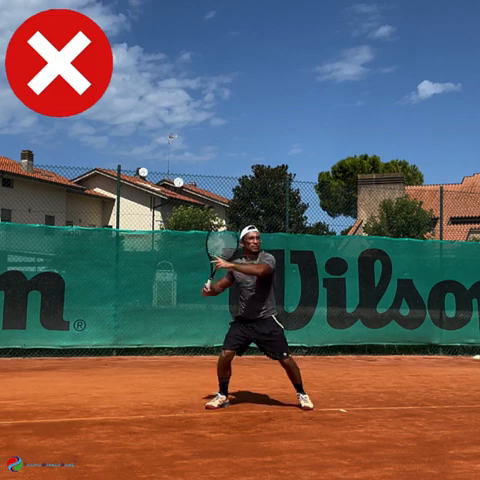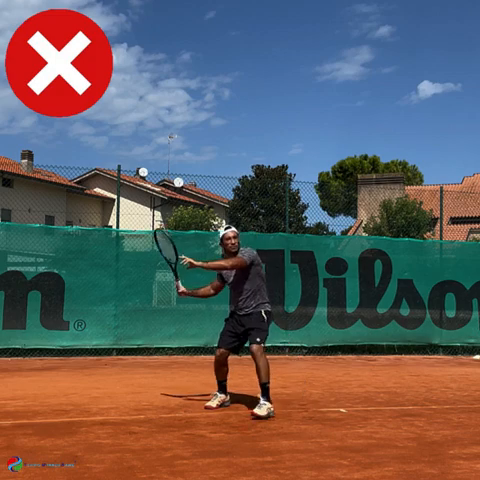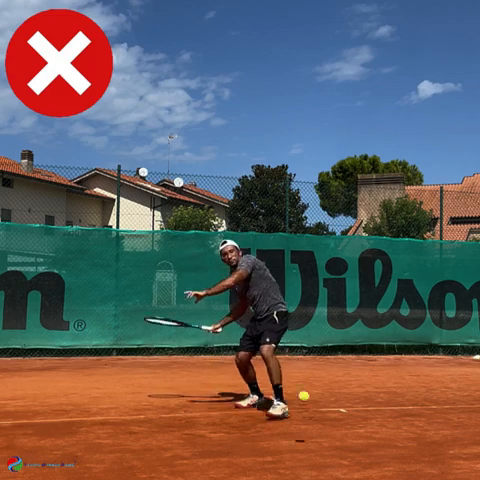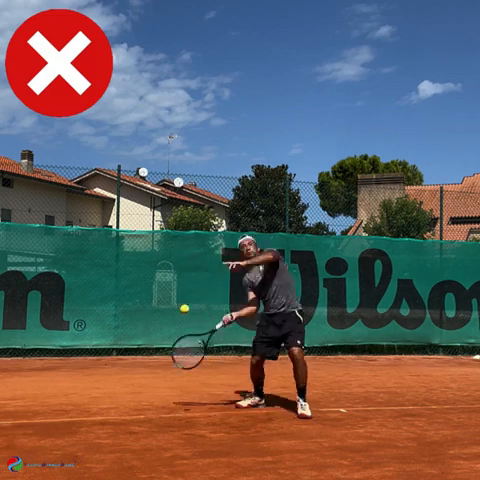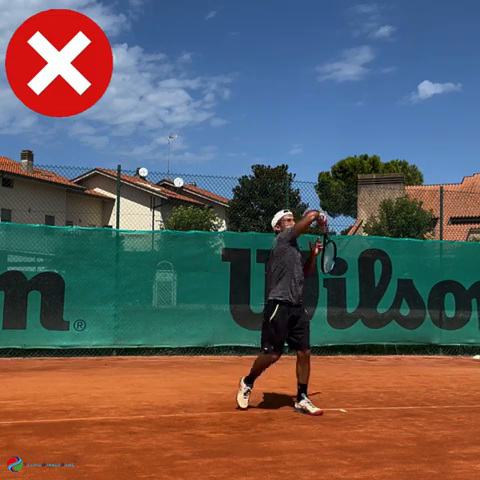
dt=0.4s
person 1, frame 1
left shoulder: (268, 259)
right shoulder: (236, 265)
left elbow: (258, 271)
right elbow: (220, 286)
left wrist: (230, 265)
right wrist: (209, 290)
left hip: (266, 319)
right hip: (242, 320)
left knee: (286, 360)
right knee: (225, 356)
left ankle: (301, 394)
right ankle: (222, 395)
person 1, frame 2
left shoulder: (249, 254)
right shoulder: (223, 266)
left elbow: (229, 264)
right elbow: (213, 289)
left wrist: (198, 264)
right wrist: (188, 292)
left hip: (258, 312)
right hip: (237, 315)
left knee: (256, 349)
right knee: (220, 355)
left ankle: (266, 402)
right ankle: (222, 394)
person 1, frame 3
left shoulder: (249, 261)
right shoulder: (238, 281)
left elbow: (230, 282)
right elbow: (241, 308)
left wrist: (204, 293)
right wrist: (222, 323)
left hip: (276, 314)
right hip: (259, 318)
left knee: (266, 351)
right knee: (241, 358)
left ankle: (279, 402)
right ankle: (256, 395)
person 1, frame 4
left shoulder: (270, 255)
right shoulder: (249, 278)
left elbow: (269, 257)
right elbow: (252, 307)
left wrist: (245, 263)
right wrist: (235, 315)
left hip: (291, 314)
right hip: (269, 319)
left knee: (296, 352)
right knee: (256, 360)
left ankle: (302, 401)
right ankle: (258, 396)
person 1, frame 5
left shoulder: (293, 247)
right shoulder: (283, 240)
left elbow: (304, 273)
right elbow: (309, 217)
left wrist: (314, 252)
right wrist: (319, 215)
left hip: (297, 307)
right hip: (279, 305)
left knee: (304, 353)
right knee: (272, 354)
left ankle: (302, 399)
right ankle: (247, 382)
